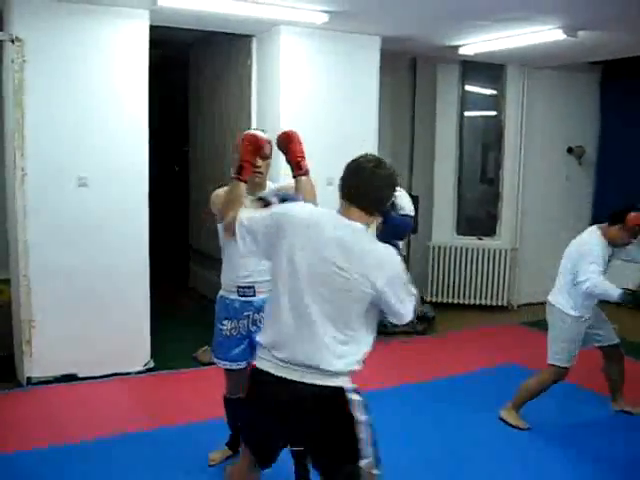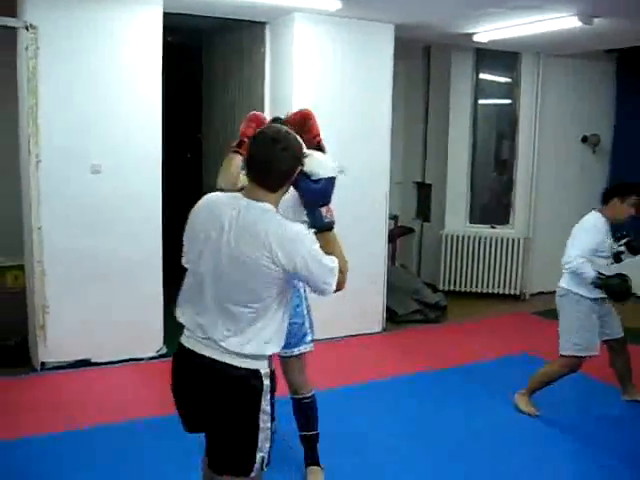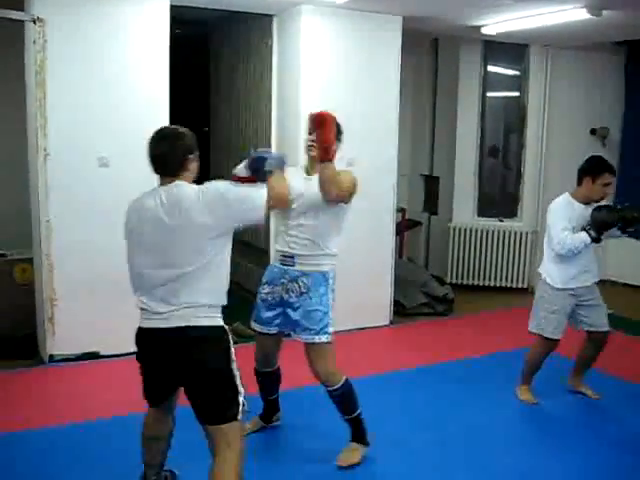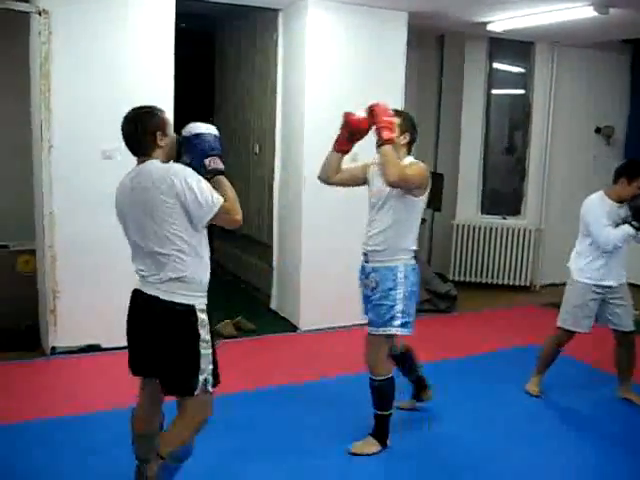
dt=0.5s
person 1, frame 1
left shoulder: (282, 194)
right shoulder: (222, 196)
left elbow: (308, 206)
right elbow: (228, 214)
left wrist: (298, 164)
right wrist: (241, 169)
right hip: (233, 303)
right knee: (236, 383)
right ankle: (236, 442)
person 1, frame 2
right shoulder: (248, 179)
right elbow: (225, 186)
left wrist: (314, 143)
right wrist: (242, 141)
left hip: (287, 289)
left knee: (296, 376)
person 1, frame 3
left shoulder: (344, 178)
right shoulder: (290, 176)
left elbow: (331, 194)
left wrist: (324, 157)
left hip: (314, 278)
right hip: (279, 271)
left knee: (322, 366)
right knee: (265, 355)
left ankle: (359, 436)
right ankle: (270, 414)
person 1, frame 4
left shoulder: (416, 171)
right shoulder: (375, 168)
left elbow: (394, 177)
right elbow: (327, 177)
left wrist: (383, 137)
right wrist: (346, 139)
left hip: (394, 271)
right hip: (370, 267)
left knee: (375, 354)
right knee: (389, 343)
left ankle: (380, 434)
right ankle: (421, 388)
person 2, frame 1
left shoulder: (291, 218)
right shoulder: (379, 259)
left elbow: (233, 227)
right elbow: (404, 313)
left wrist: (238, 190)
left hip: (266, 377)
right hip: (323, 393)
person 2, frame 2
left shoulder: (206, 206)
right shoulder: (289, 238)
right elbow: (338, 280)
right wrist: (322, 216)
left hip: (190, 356)
right hip: (239, 373)
person 2, frame 3
left shoulder: (137, 209)
right shoulder: (213, 198)
right elbow: (279, 195)
right wrist: (274, 173)
left hip: (153, 333)
right hip: (202, 335)
left knee: (160, 407)
right knee: (228, 445)
person 2, frame 4
left shoulder: (126, 187)
right shoulder: (177, 176)
right elbow: (233, 217)
right wrist: (215, 168)
left hip: (144, 302)
right hip: (180, 309)
left knee: (150, 394)
right knee: (195, 410)
person 3, frame 1
left shoulder: (600, 233)
right shoulder: (593, 244)
right elbow: (590, 283)
left hip: (587, 309)
right hip: (567, 312)
left knee: (614, 352)
right knee: (557, 371)
left ankle: (618, 402)
right ankle: (511, 408)
person 3, frame 2
left shoulder: (598, 223)
right shoulder: (594, 225)
right elbow: (572, 262)
right wrist: (600, 280)
left hip: (594, 297)
right hip: (577, 297)
left knee: (618, 343)
right knee: (572, 360)
right ankle: (525, 393)
person 3, frame 3
left shoulder: (596, 206)
right shoulder: (560, 207)
left elbow: (606, 231)
right elbow: (562, 245)
right wrist: (593, 232)
left hip: (586, 285)
right hip: (556, 286)
left knee: (599, 336)
right knee: (547, 341)
left ankle: (576, 379)
right ankle: (524, 385)
person 3, frame 4
right shoulder: (594, 204)
right elbow: (607, 242)
left hip: (616, 284)
right hip: (585, 281)
right knee: (564, 333)
right ankle: (536, 377)
